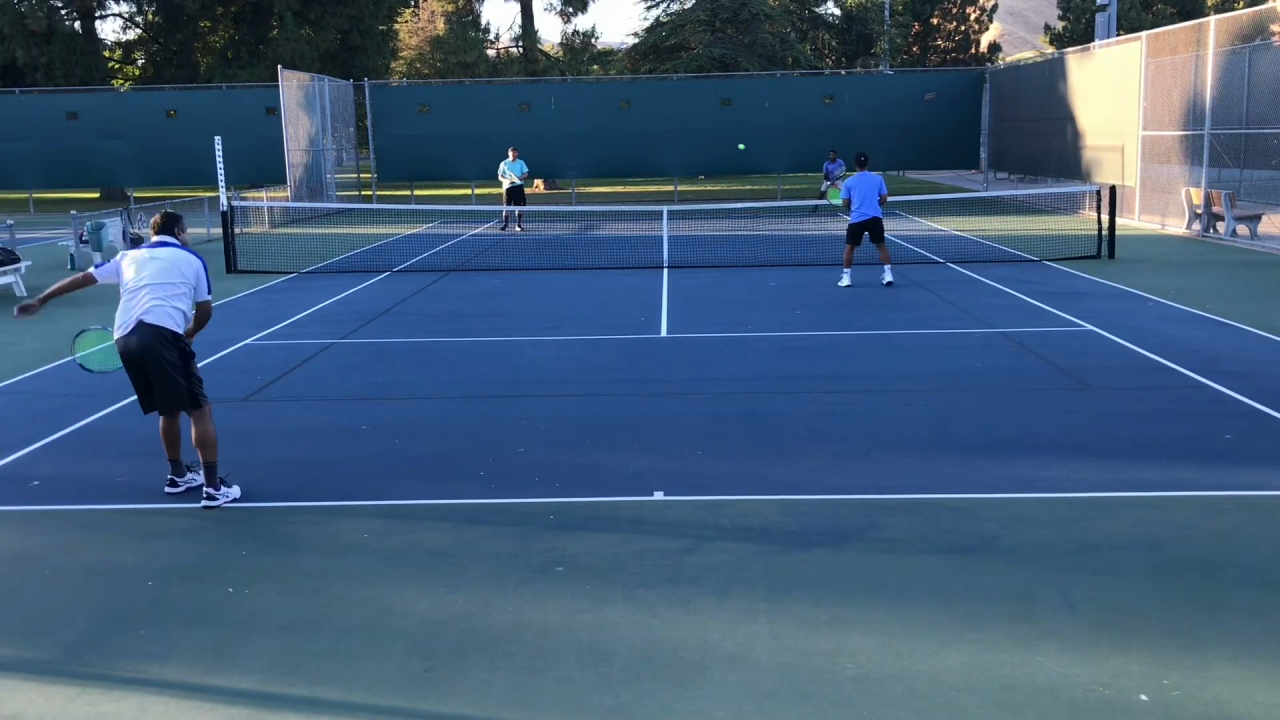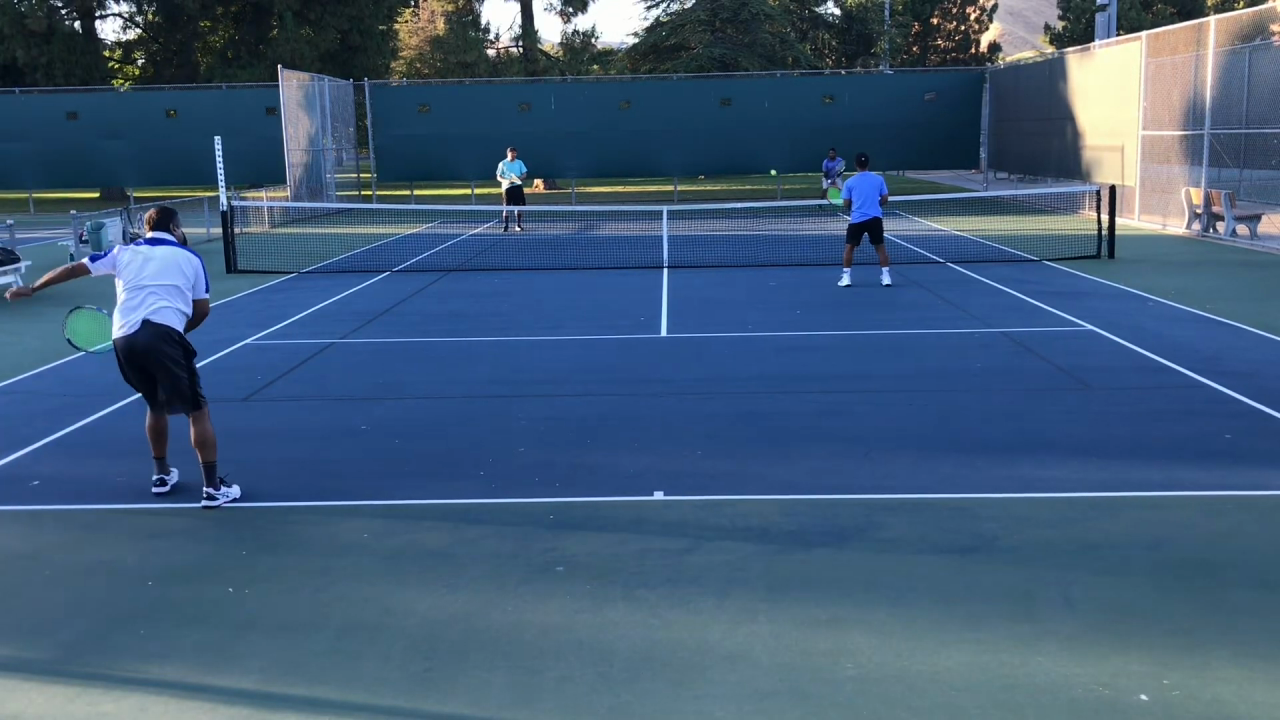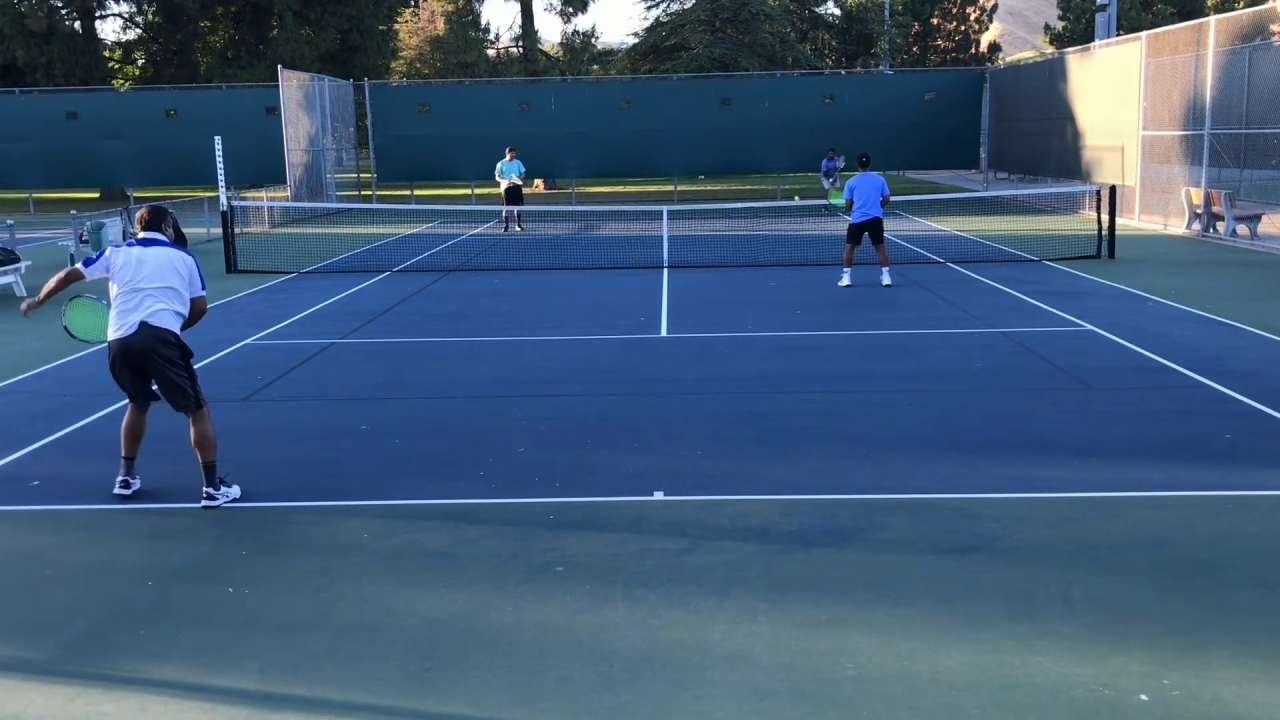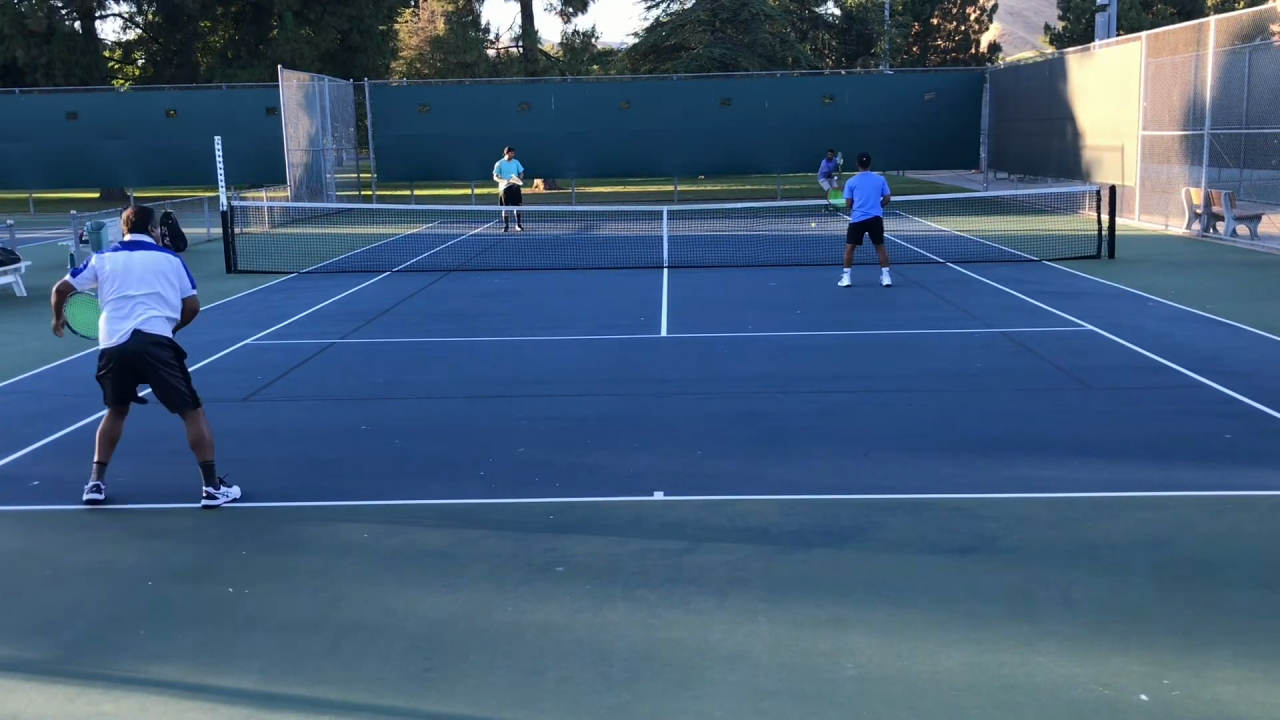
dt=0.1s
person 1, frame 1
left shoulder: (127, 257)
right shoulder: (192, 260)
left elbow: (82, 278)
right elbow: (205, 311)
left wrist: (40, 300)
right wrist: (189, 334)
left hip: (126, 339)
right hip: (162, 336)
left knee: (169, 407)
right knee: (200, 410)
left ankle: (178, 475)
right ankle: (214, 487)
person 1, frame 2
left shoulder: (122, 253)
right shoulder: (190, 258)
left elbow: (71, 270)
right elbow: (202, 310)
left wrist: (31, 289)
left hip: (125, 340)
right hip: (163, 335)
left knee: (158, 404)
right knee: (197, 410)
left ankle: (162, 474)
right ankle: (213, 487)
person 1, frame 3
left shoulder: (116, 254)
right shoulder: (184, 258)
left elbow: (70, 275)
right elbow: (200, 308)
left wrist: (37, 300)
left hip: (120, 341)
right hip: (160, 337)
left knee: (139, 404)
right knee: (198, 411)
left ankle: (127, 476)
right ankle: (213, 487)
person 1, frame 4
left shoulder: (101, 259)
right shoulder: (170, 260)
left elbow: (61, 289)
right elbow: (192, 307)
left wrist: (58, 318)
right wrist: (169, 327)
left hip: (113, 347)
right hip: (154, 343)
left knee: (116, 410)
right knee: (192, 412)
left ankle: (96, 482)
right ankle: (212, 486)
